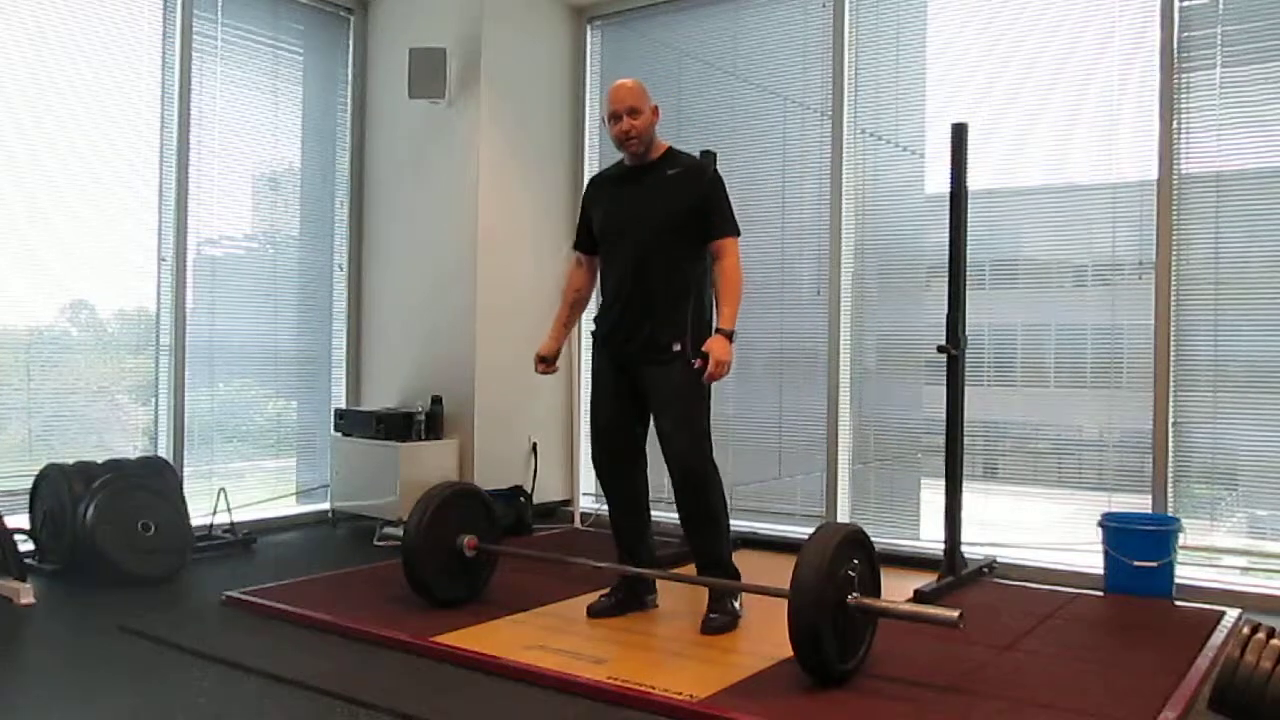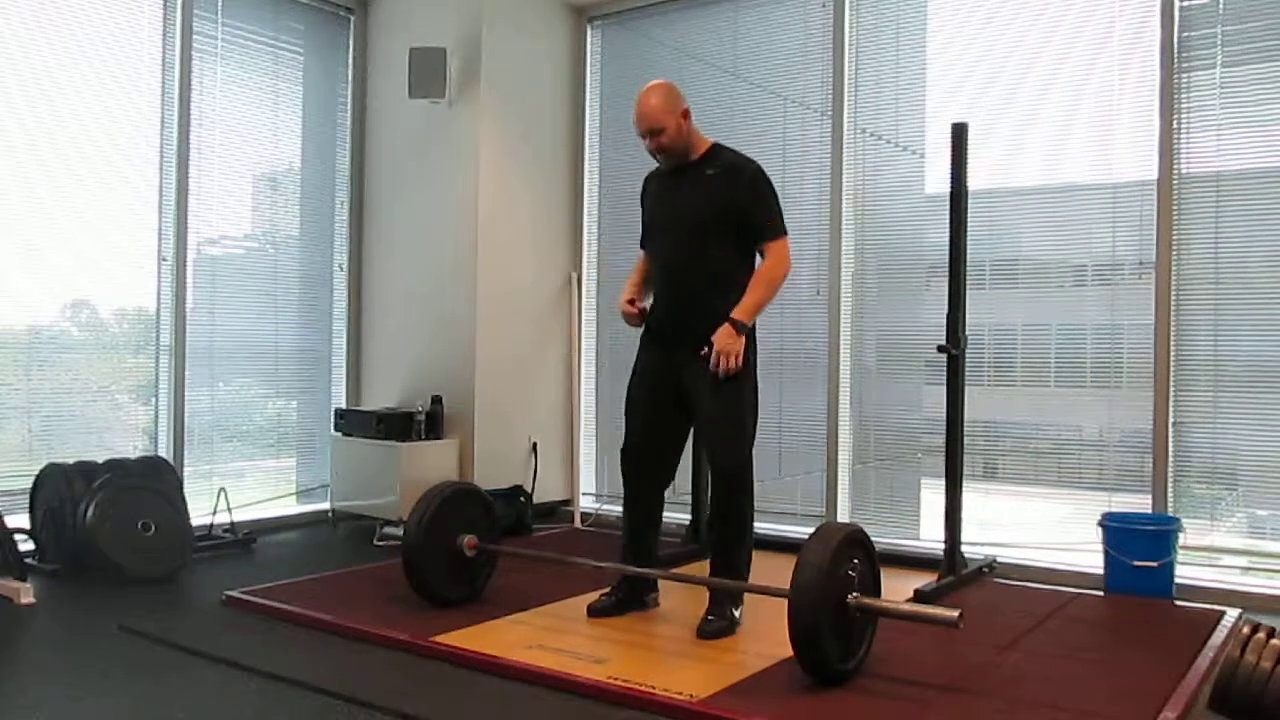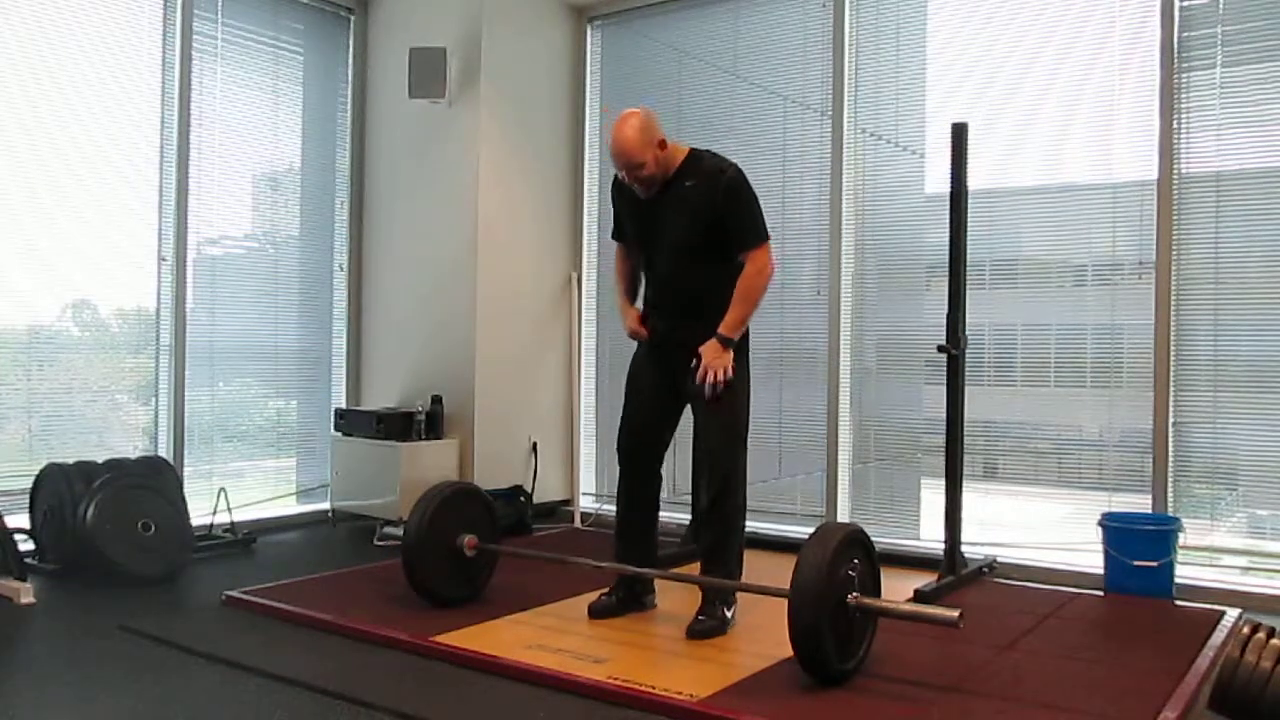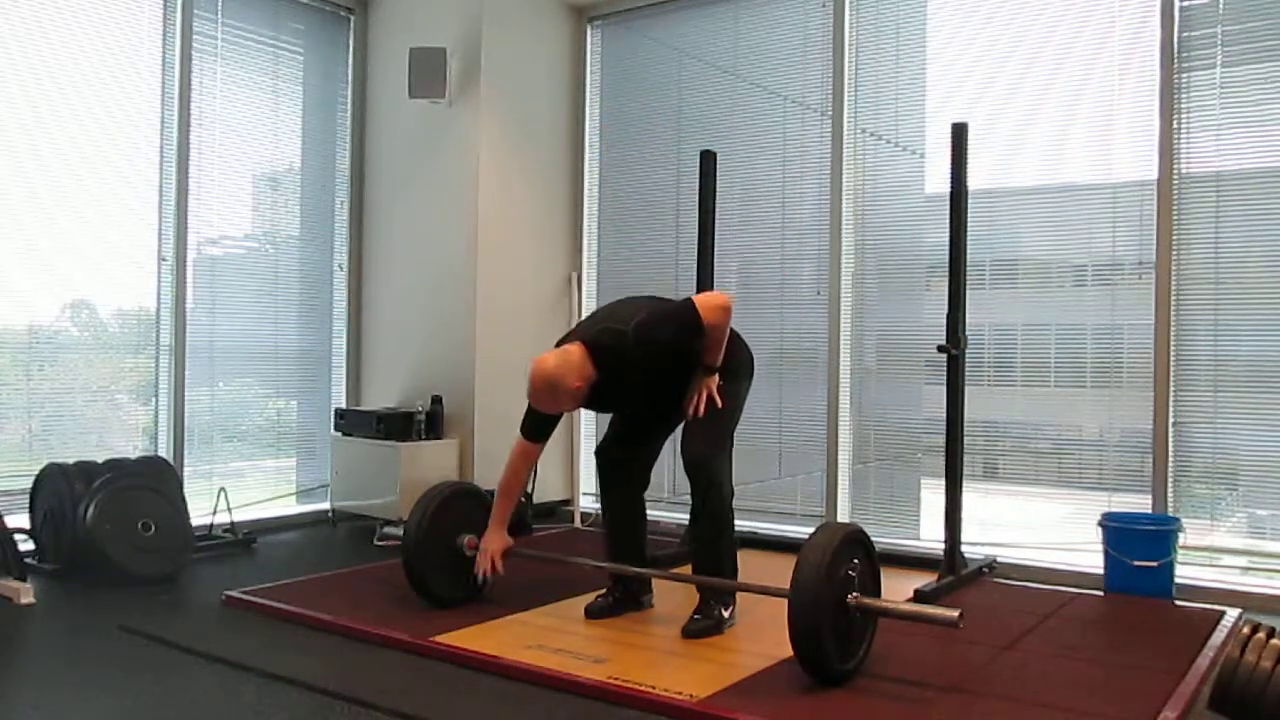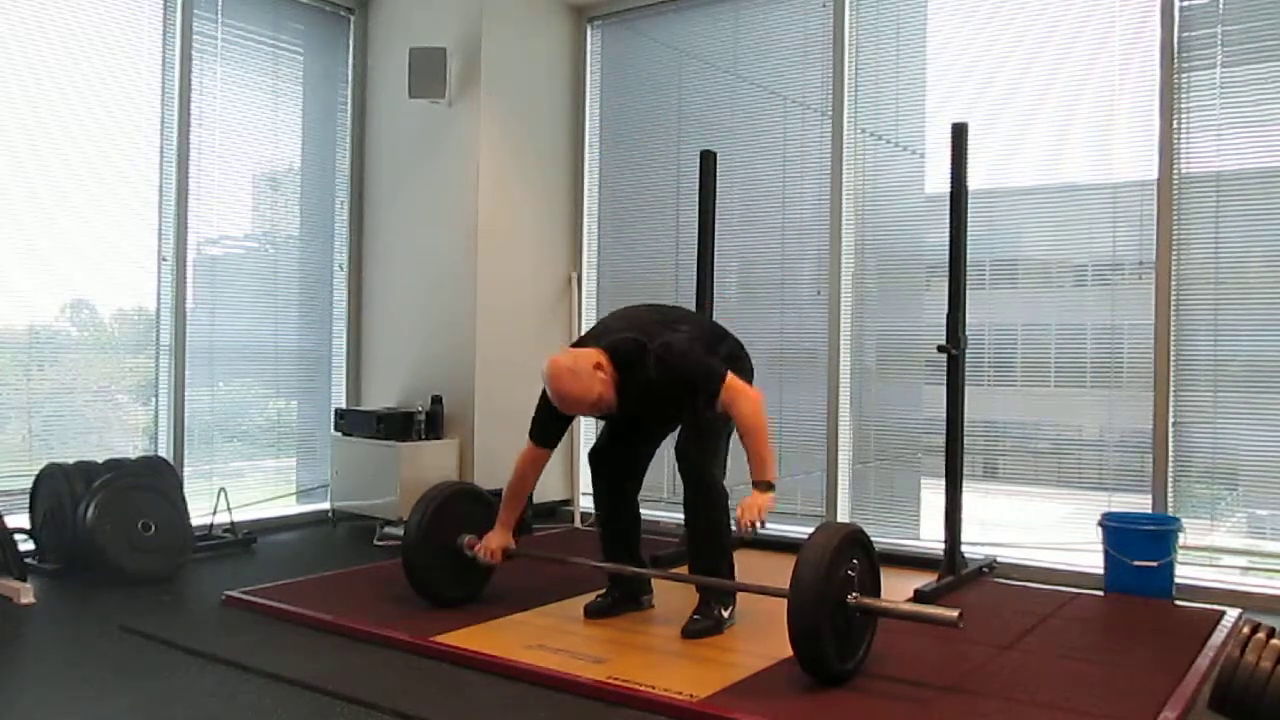
dt=1s
person 1, frame 1
left shoulder: (695, 176)
right shoulder: (601, 187)
left elbow: (725, 256)
right elbow: (584, 266)
left wrist: (723, 332)
right wrist: (556, 335)
left hip: (677, 349)
right hip: (613, 350)
left knee: (690, 463)
right knee: (615, 462)
left ankle: (723, 585)
right ankle: (636, 580)
person 1, frame 2
left shoulder: (739, 174)
right shoulder: (654, 184)
left elbow: (777, 257)
left wrist: (737, 323)
right wrist: (631, 292)
left hip: (718, 349)
right hip: (660, 346)
left knee: (728, 468)
right knee: (640, 460)
left ankle: (727, 593)
right ankle: (637, 579)
person 1, frame 3
left shoulder: (721, 180)
right shoulder: (625, 188)
left elbow: (760, 263)
left wrist: (724, 339)
right wrist: (627, 305)
left hip: (713, 349)
right hip: (656, 345)
left knee: (719, 469)
right knee: (635, 457)
left ankle: (719, 595)
right ankle: (633, 582)
person 1, frame 4
left shoulder: (636, 341)
right shoulder: (556, 374)
left elbow: (719, 305)
right elbow: (524, 454)
left wrist: (708, 372)
right wrist: (497, 529)
left hip: (720, 366)
left knee: (702, 459)
right knee: (615, 459)
left ankle: (718, 598)
right ankle: (630, 585)
person 1, frame 5
left shoulder: (657, 356)
right shoulder: (567, 385)
left elbow: (747, 400)
right elbow: (532, 459)
left wrist: (762, 487)
right wrist: (503, 528)
left hip: (713, 378)
left knee: (698, 460)
right knee: (607, 460)
left ankle: (718, 597)
right ankle: (629, 584)
